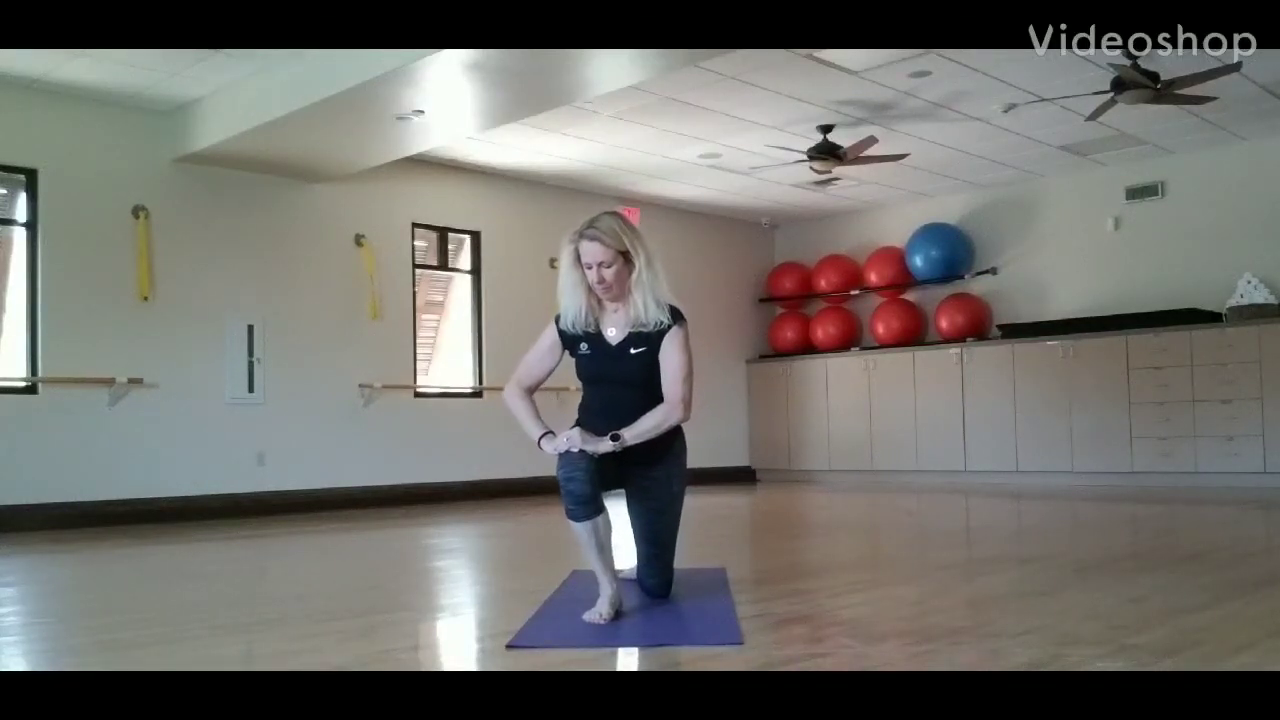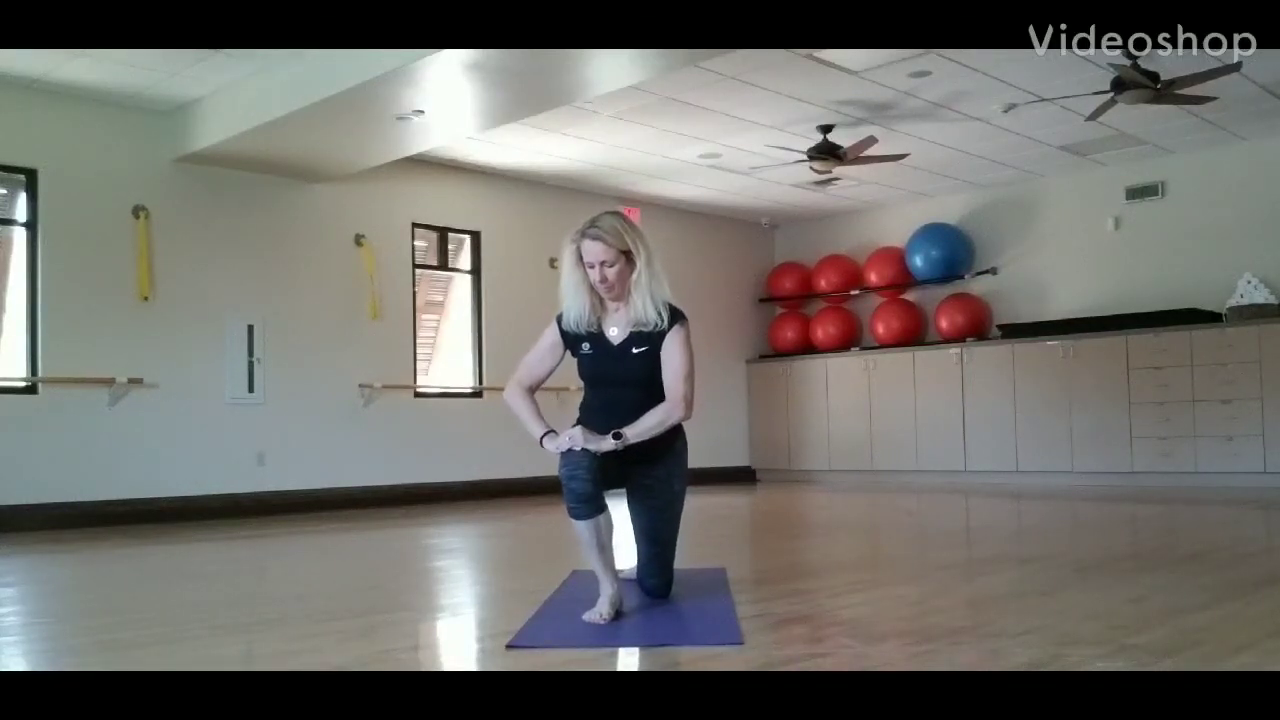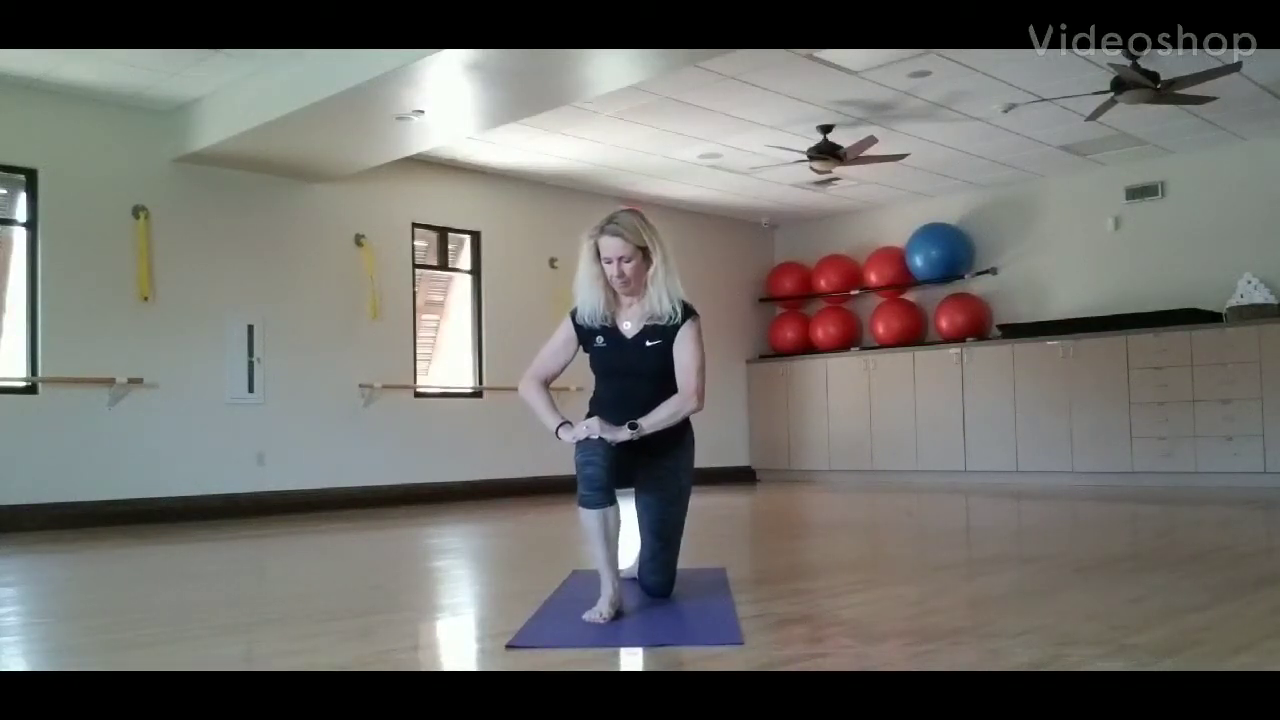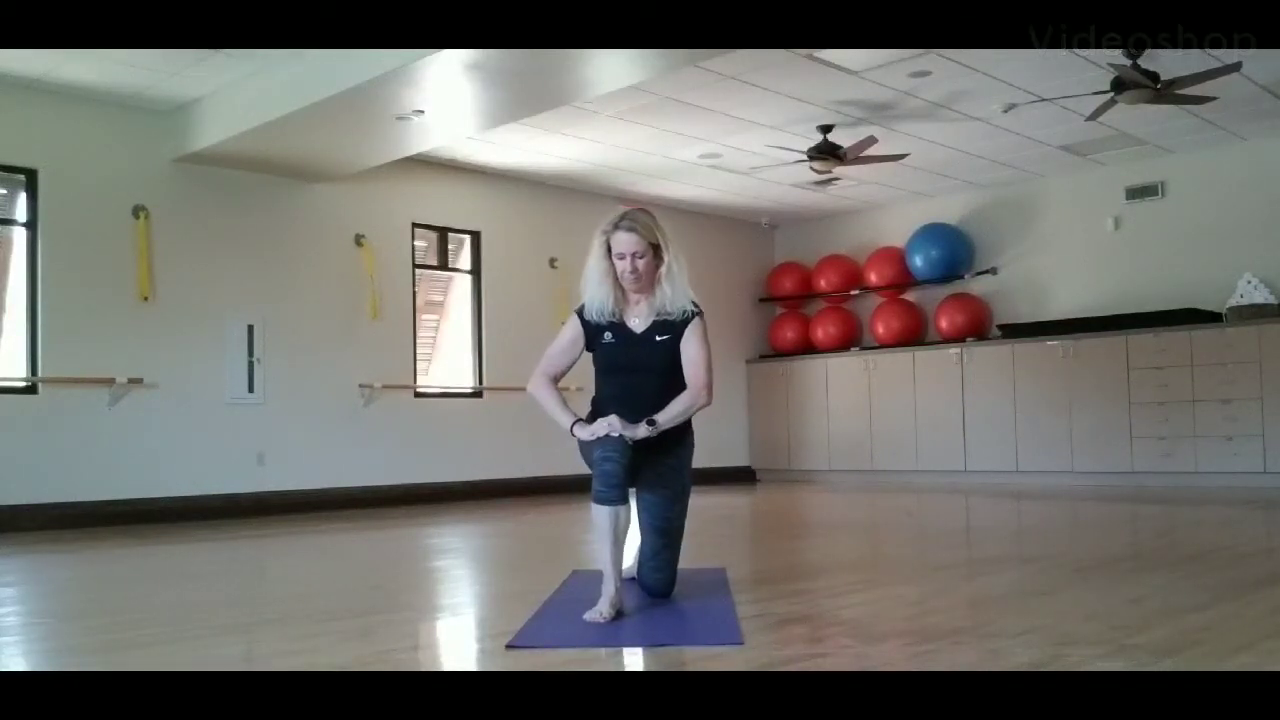
dt=0.4s
person 1, frame 1
left shoulder: (666, 322)
right shoulder: (570, 322)
left elbow: (677, 407)
right elbow: (516, 389)
left wrist: (611, 441)
right wrist: (546, 438)
left hip: (655, 453)
right hip: (592, 446)
left knee: (656, 586)
right knee: (573, 476)
left ankle: (640, 567)
right ankle: (608, 589)
person 1, frame 2
left shoulder: (667, 321)
right shoulder: (572, 321)
left elbow: (679, 405)
right elbow: (517, 388)
left wrist: (613, 439)
right wrist: (549, 437)
left hip: (656, 452)
right hip: (594, 444)
left knee: (656, 586)
right knee: (575, 473)
left ankle: (640, 569)
right ankle: (608, 588)
person 1, frame 3
left shoulder: (679, 316)
right shoulder: (586, 316)
left elbow: (691, 397)
right elbow: (531, 382)
left wrist: (628, 430)
right wrist: (564, 428)
left hip: (665, 447)
right hip: (605, 439)
left knee: (658, 584)
right knee: (591, 461)
left ankle: (642, 564)
right ankle: (609, 589)
person 1, frame 4
left shoulder: (684, 315)
right shoulder: (592, 314)
left elbow: (700, 391)
right elbow: (539, 381)
left wrist: (643, 427)
right wrist: (577, 426)
left hip: (667, 445)
right hip: (609, 437)
left knee: (658, 584)
right knee: (611, 457)
left ankle: (640, 564)
right ankle: (610, 588)
